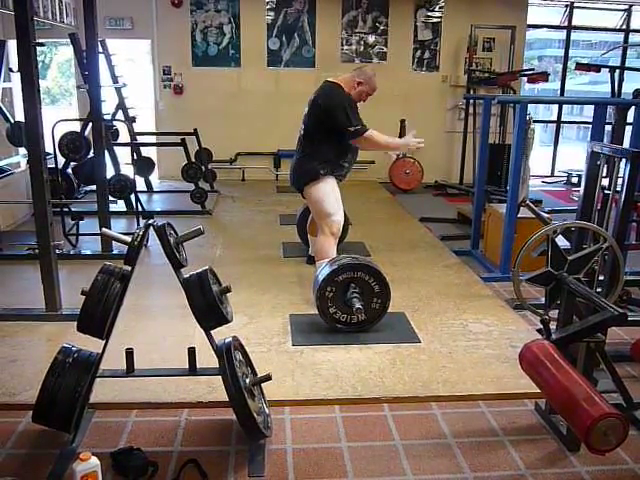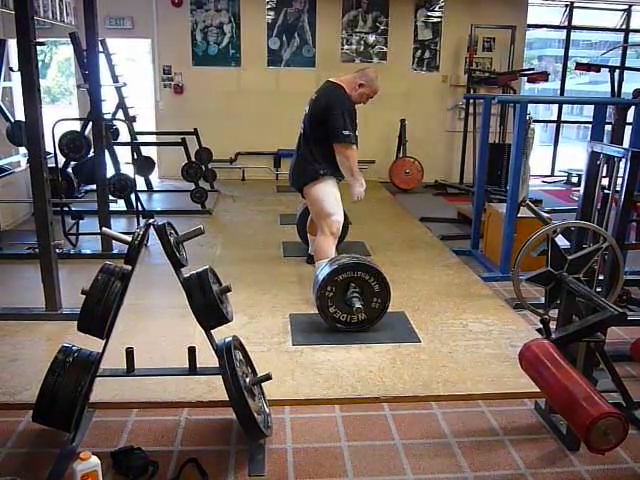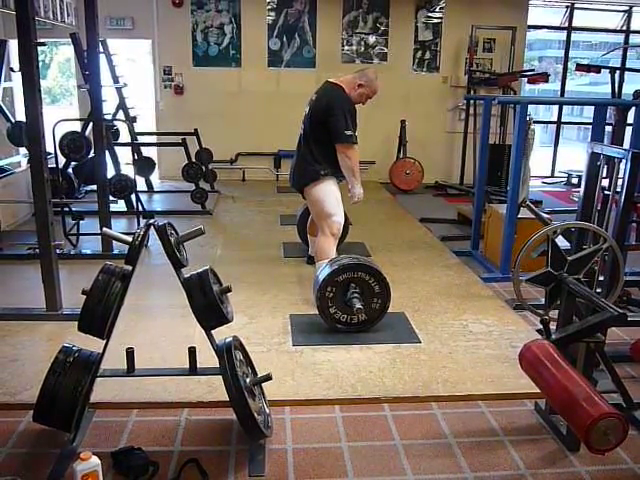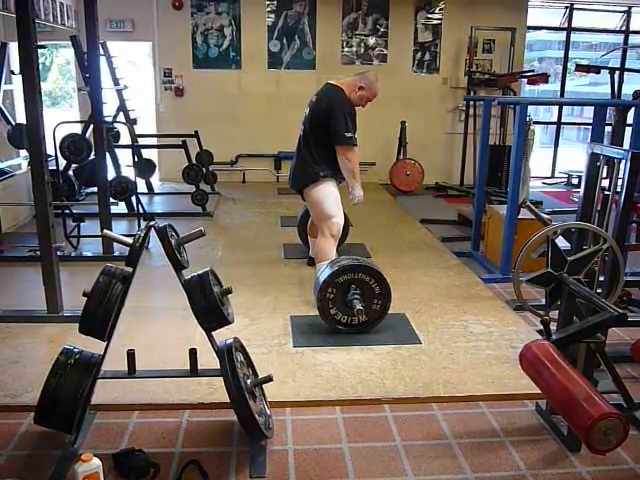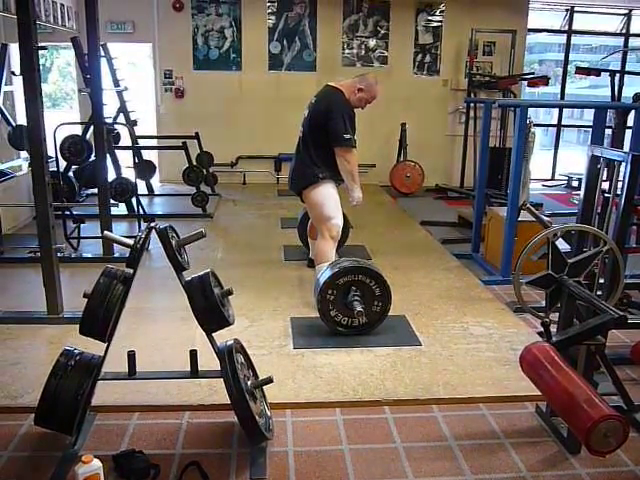
dt=0.5s
person 1, frame 1
left shoulder: (331, 92)
right shoulder: (338, 99)
left elbow: (354, 135)
right elbow: (361, 138)
left wrist: (390, 145)
right wrist: (401, 144)
left hip: (315, 168)
right hip: (317, 172)
left knee: (321, 213)
right knee: (333, 226)
left ankle: (315, 254)
person 1, frame 2
left shoulder: (330, 90)
right shoulder: (339, 102)
right elbow: (344, 148)
left wrist: (355, 176)
right wrist: (356, 182)
left hip: (310, 167)
right hip: (317, 171)
left knee: (319, 214)
right knee: (332, 226)
left ankle: (314, 253)
person 1, frame 3
left shoulder: (328, 90)
right shoulder: (340, 102)
right elbow: (346, 148)
right wrist: (356, 183)
left hip: (311, 167)
right hip: (317, 171)
left knee: (320, 215)
right knee: (332, 226)
left ankle: (314, 254)
person 1, frame 4
left shoulder: (329, 92)
right shoulder: (341, 104)
right elbow: (346, 150)
right wrist: (356, 185)
left hip: (311, 168)
right hip: (317, 173)
left knee: (320, 216)
right knee: (332, 228)
left ankle: (315, 255)
person 1, frame 5
left shoulder: (328, 94)
right shoulder: (340, 106)
right elbow: (345, 152)
right wrist: (355, 188)
left hip: (310, 171)
right hip: (316, 174)
left knee: (320, 219)
right knee: (331, 230)
left ankle: (315, 258)
